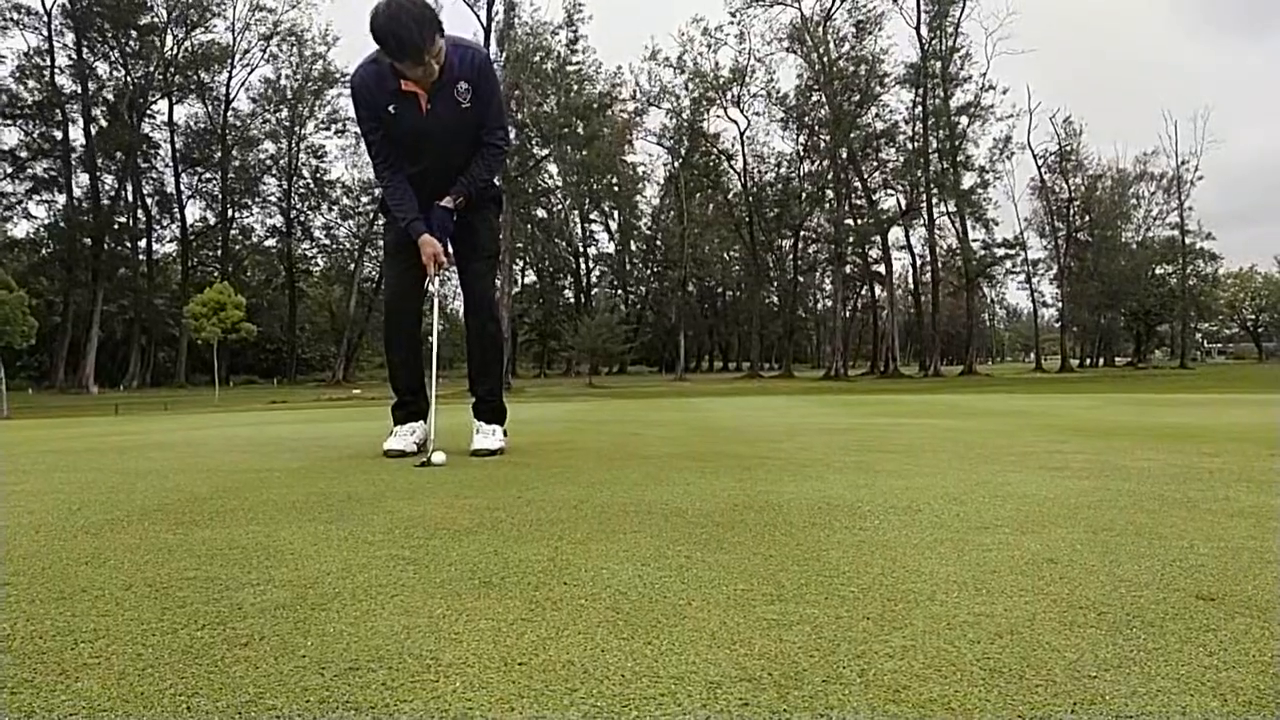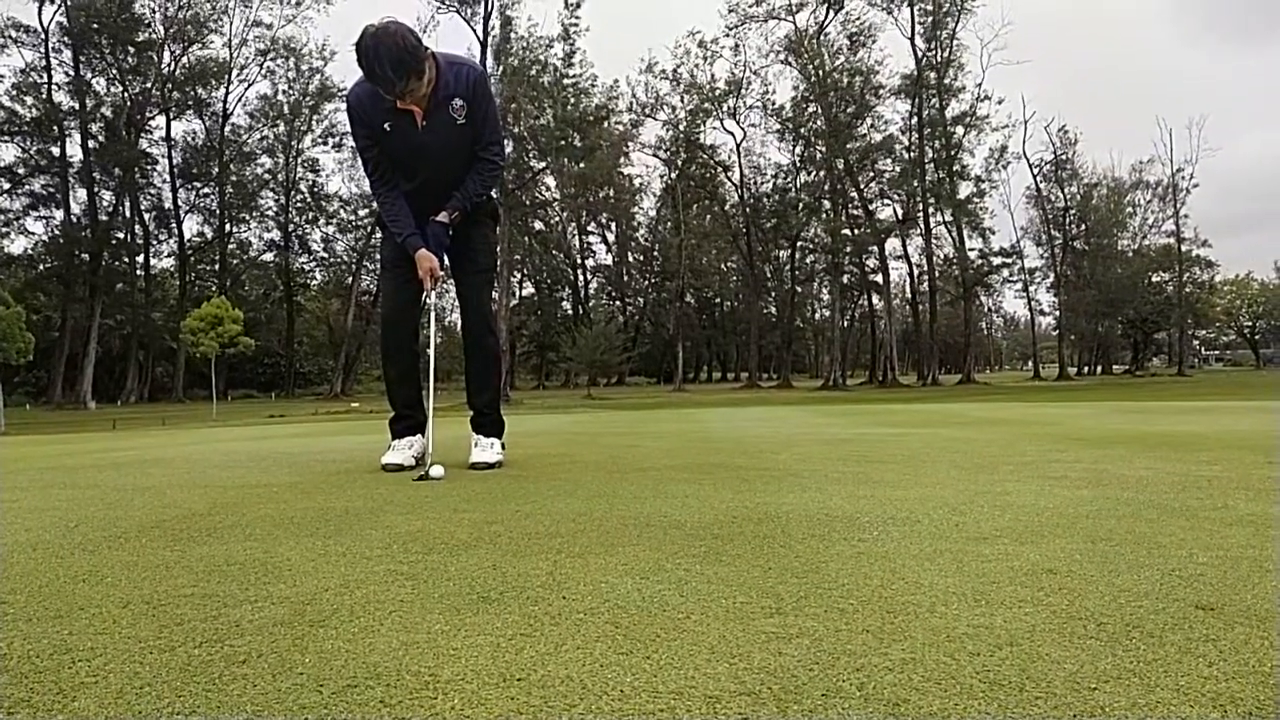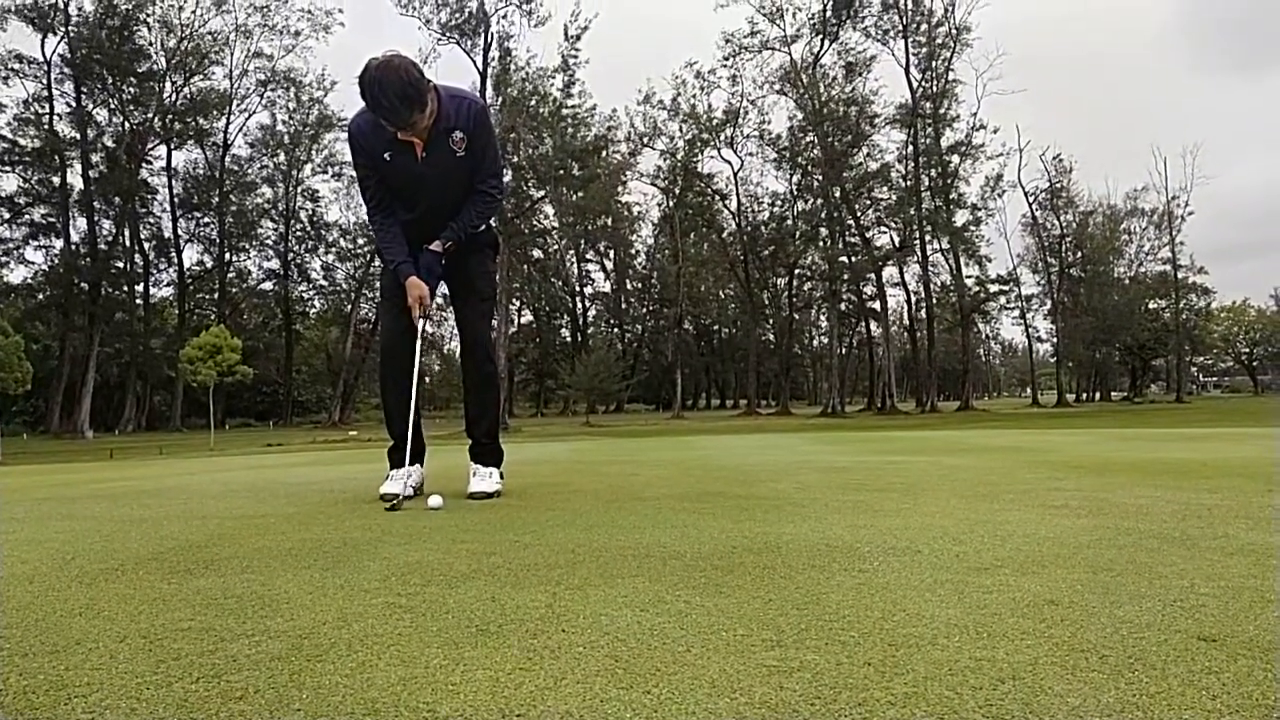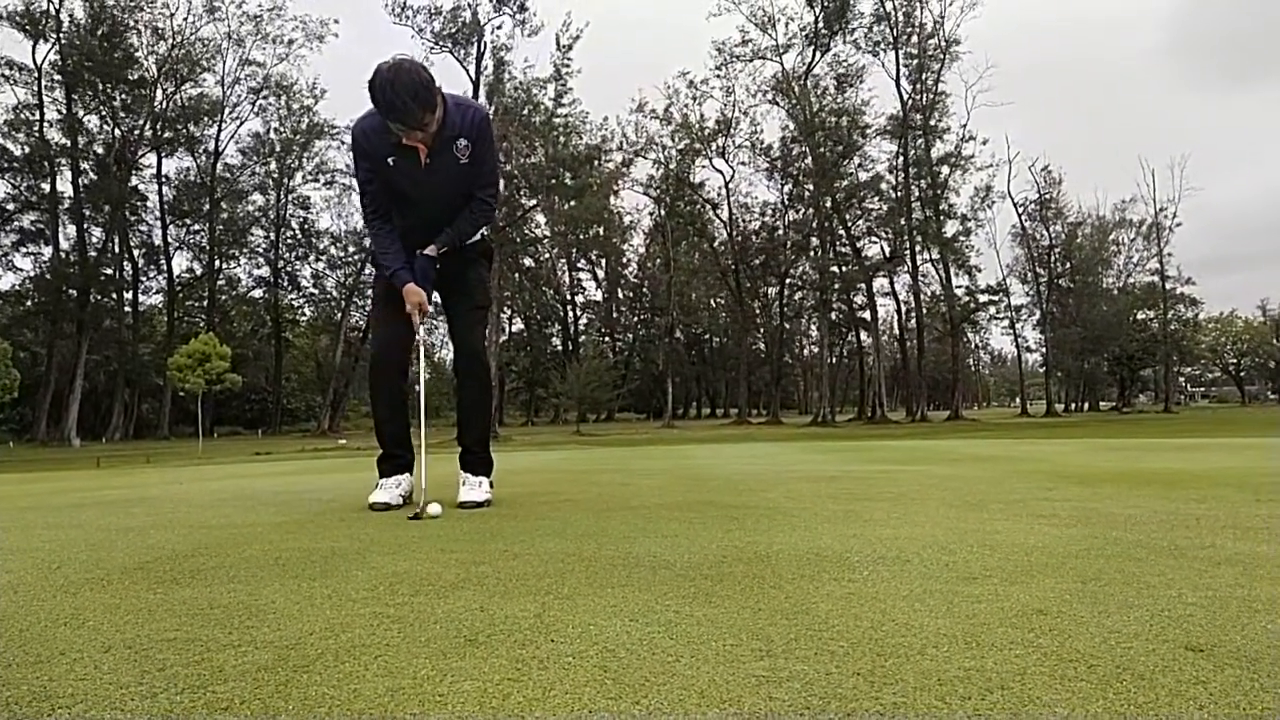
dt=1s
person 1, frame 1
left shoulder: (473, 61)
right shoulder: (367, 82)
left elbow: (496, 141)
right elbow: (386, 167)
left wrist: (454, 200)
right wrist: (419, 231)
left hip: (472, 195)
right hip: (408, 203)
left knee: (481, 299)
right knee: (399, 304)
left ankle: (489, 418)
right ankle: (409, 418)
person 1, frame 2
left shoulder: (468, 78)
right shoulder: (362, 101)
left elbow: (492, 158)
right elbow: (383, 184)
left wrist: (450, 214)
right wrist: (414, 246)
left hip: (468, 210)
right hip: (403, 218)
left knee: (478, 314)
right knee: (395, 318)
left ankle: (488, 431)
right ankle: (407, 432)
person 1, frame 3
left shoulder: (470, 111)
right shoulder: (363, 131)
left elbow: (490, 191)
right elbow: (380, 212)
left wrist: (443, 245)
right wrist: (407, 274)
left hip: (466, 241)
right hip: (404, 247)
left knee: (477, 343)
right knee: (395, 347)
left ankle: (486, 460)
right ankle: (405, 461)
person 1, frame 4
left shoulder: (473, 120)
right shoulder: (367, 134)
left elbow: (486, 199)
right elbow: (377, 217)
left wrist: (436, 251)
right wrist: (402, 279)
left hip: (462, 251)
right hip: (401, 255)
left knee: (471, 353)
right knee: (385, 356)
left ankle: (476, 470)
right ankle: (396, 470)
